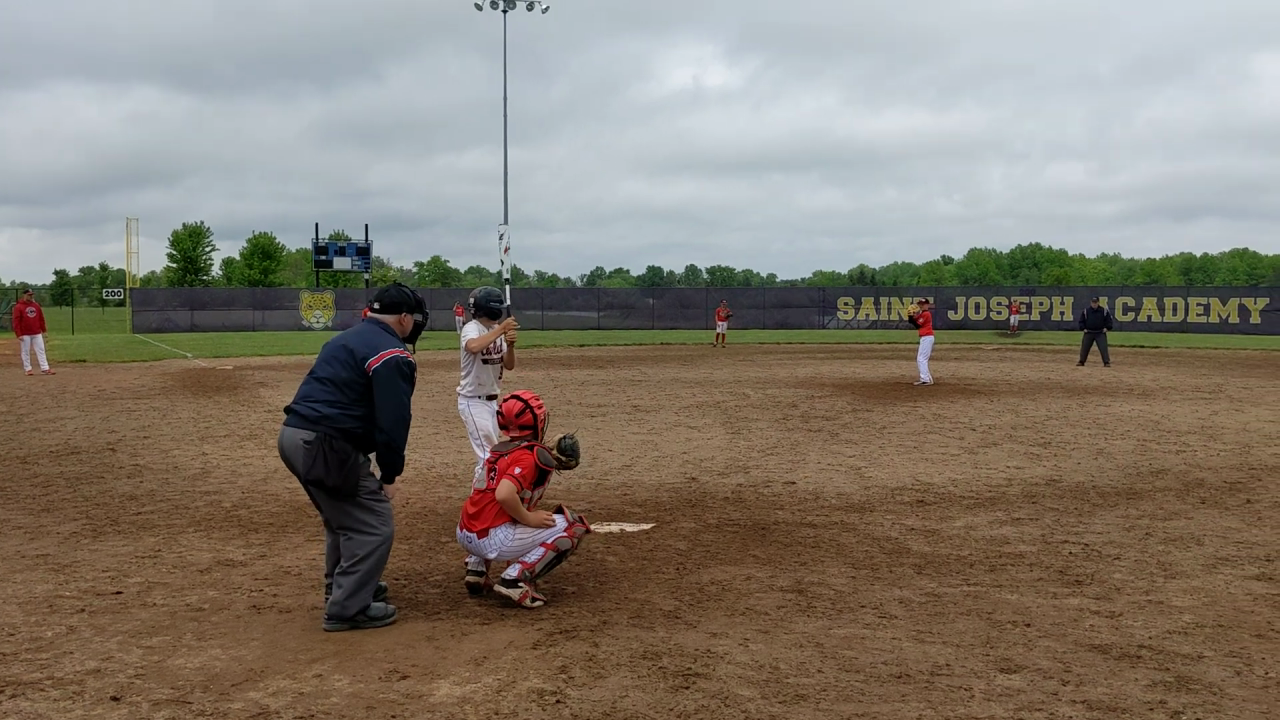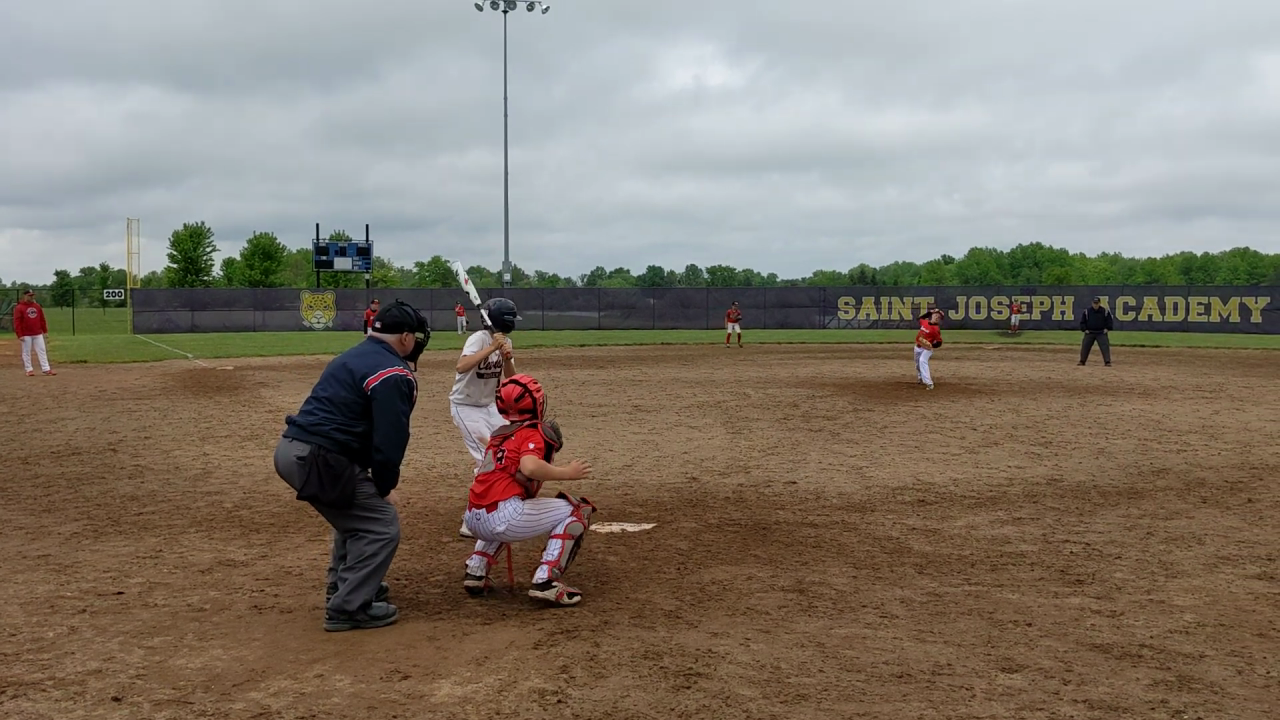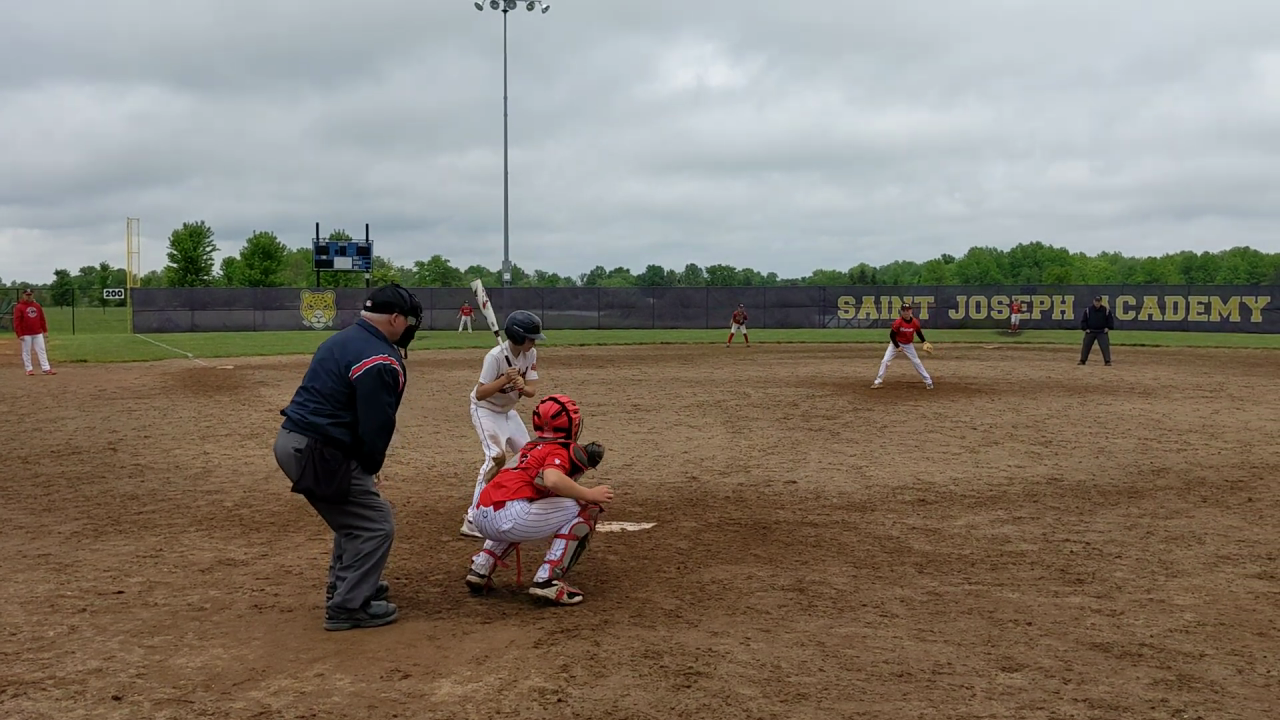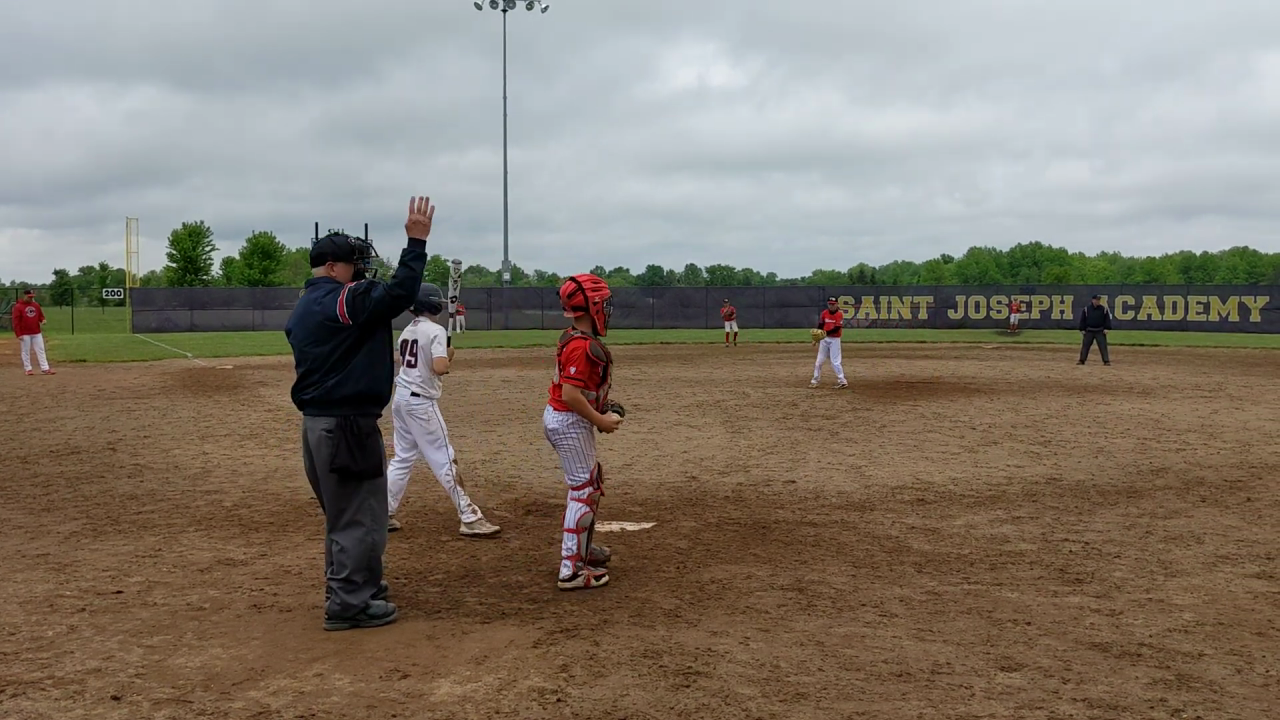
dt=1s
person 1, frame 1
left shoulder: (346, 338)
right shoulder: (392, 355)
right elbow: (392, 421)
right wrist: (389, 475)
left hip: (294, 434)
right hip: (324, 445)
left knee: (345, 514)
right knee: (374, 524)
left ankle: (343, 586)
right ankle: (347, 608)
person 1, frame 2
left shoulder: (352, 357)
right shoulder: (395, 375)
right elbow: (390, 440)
right wrist: (385, 487)
left hip: (292, 448)
right hip: (318, 459)
left knee: (358, 514)
right knee: (382, 525)
left ankle: (344, 588)
right ankle: (348, 608)
person 1, frame 3
left shoulder: (341, 340)
right shoulder: (381, 361)
right elbow: (377, 426)
left wrist: (362, 469)
right wrist: (370, 469)
left hip: (294, 439)
right hip: (319, 452)
left knee: (353, 516)
right knee: (375, 522)
left ankle: (346, 588)
right ankle: (348, 607)
person 1, frame 4
left shoulder: (303, 309)
right shoulder: (345, 300)
right elbow: (400, 293)
right wrist: (416, 241)
left hip: (317, 422)
right hip: (347, 425)
left knee: (342, 513)
right knee: (360, 516)
left ankle: (350, 589)
right ankle: (349, 604)
person 2, frame 1
left shoulder: (500, 449)
right shoulder: (530, 455)
right elbow: (504, 494)
right wrist: (528, 518)
left hip: (465, 534)
right hip: (493, 540)
right knee: (574, 526)
left ankle: (477, 569)
right ankle: (516, 579)
person 2, frame 2
left shoulder: (499, 434)
right shoulder: (534, 433)
right elbow: (530, 468)
right wrist: (567, 473)
left hip: (475, 518)
right hip: (503, 517)
right knee: (577, 511)
left ankle: (477, 571)
right ankle: (547, 581)
person 2, frame 3
left shoulder: (533, 446)
right shoulder: (561, 449)
right elbow: (554, 481)
left wrist: (579, 456)
right wrist: (589, 494)
left hip: (484, 516)
right hip: (508, 514)
right knee: (586, 511)
left ankle: (481, 569)
right ankle: (548, 581)
person 2, frame 4
left shoulder: (574, 338)
right shoulder: (583, 346)
right elbow: (568, 395)
left wrist: (601, 412)
right wrist: (601, 421)
left hip: (560, 418)
right hip: (570, 423)
left knee: (588, 481)
right knee: (584, 491)
left ankle: (579, 549)
right ankle: (572, 570)
person 3, frame 1
left shoulder: (496, 331)
right shoulder: (471, 328)
left elbow: (509, 365)
right elbow: (474, 347)
left wrist: (510, 345)
right wrist: (501, 329)
left hip: (491, 401)
right hip: (473, 402)
left knee: (490, 453)
right knee: (488, 455)
person 3, frame 2
left shoulder: (504, 341)
right shoulder: (478, 339)
left elbow: (511, 376)
right elbow: (461, 367)
left wrist: (507, 359)
right wrist: (492, 348)
left hip: (488, 406)
right hip: (465, 407)
person 3, frame 3
left shoulder: (531, 354)
right shoulder: (496, 356)
left elbow: (531, 390)
right elbow: (479, 394)
left wrist: (520, 386)
right wrist: (504, 379)
left hip: (507, 411)
right hip: (485, 410)
right knee: (497, 457)
right ankle: (474, 522)
person 3, frame 4
left shoulder: (406, 332)
right shoulder: (436, 331)
right elbow: (440, 369)
right wrist: (447, 356)
left hip: (400, 397)
right hip: (420, 400)
left knee: (401, 458)
right knee: (444, 460)
left ankle: (385, 514)
right ankle: (470, 519)
